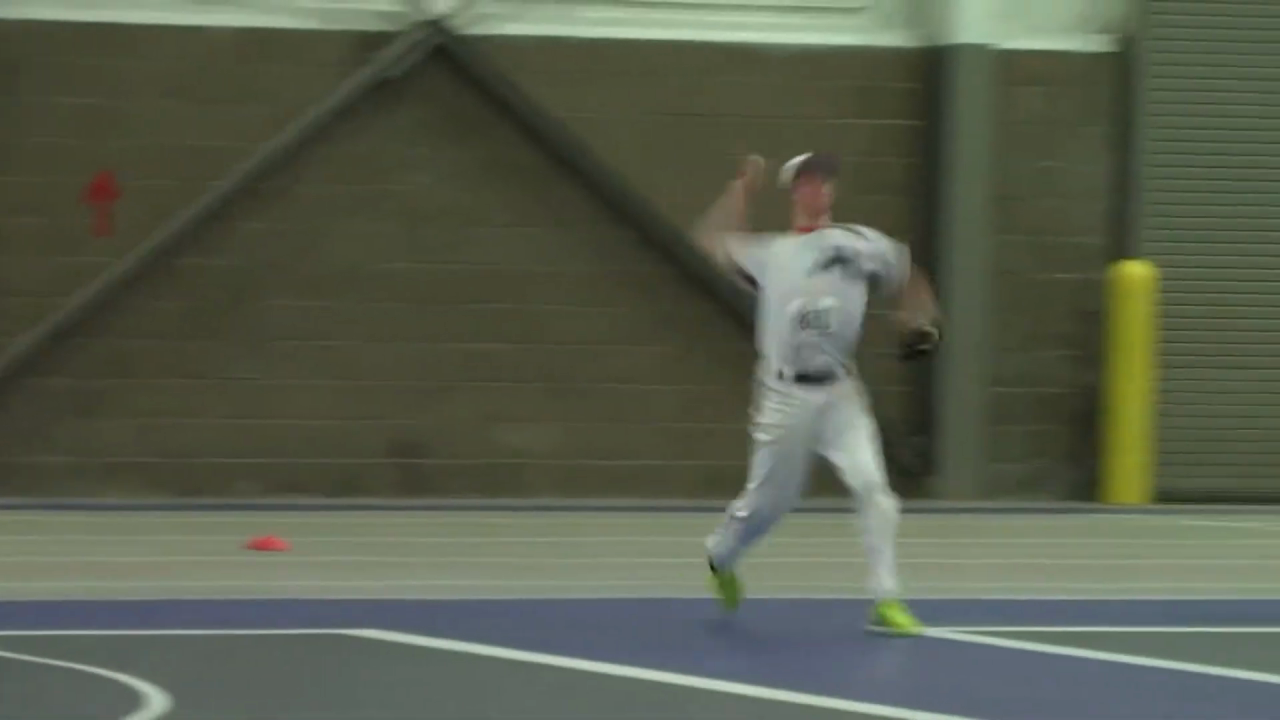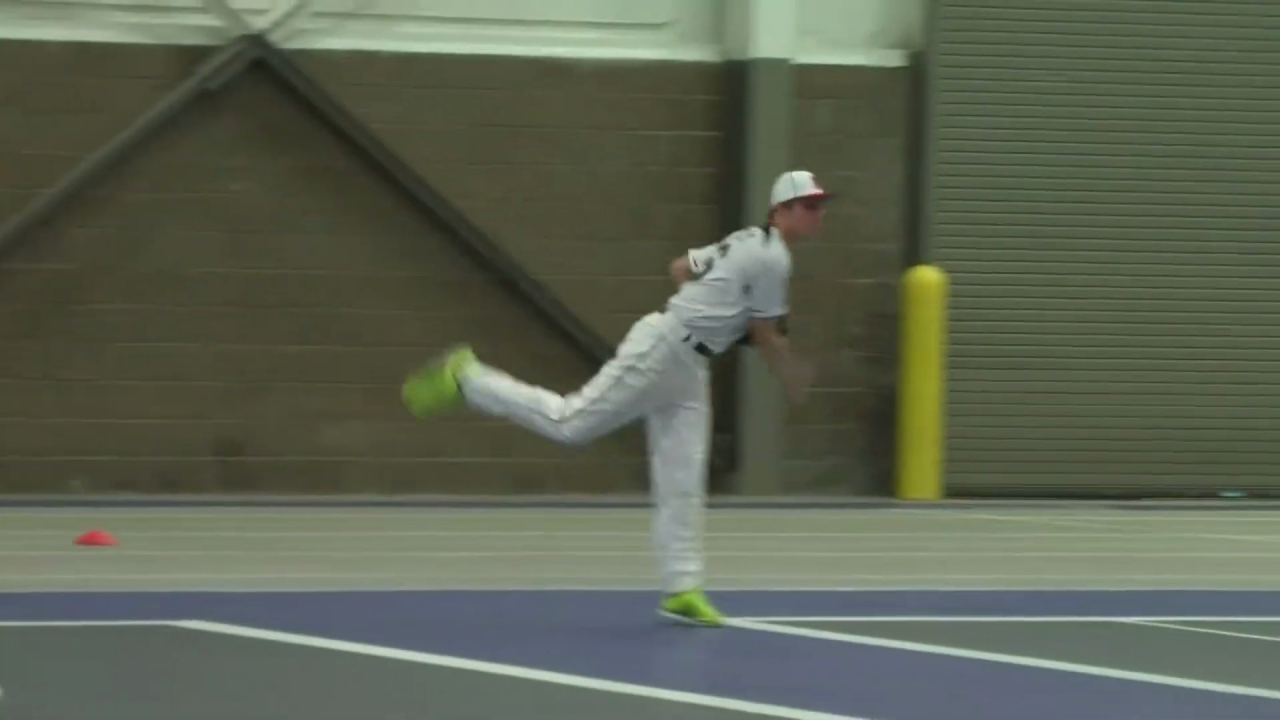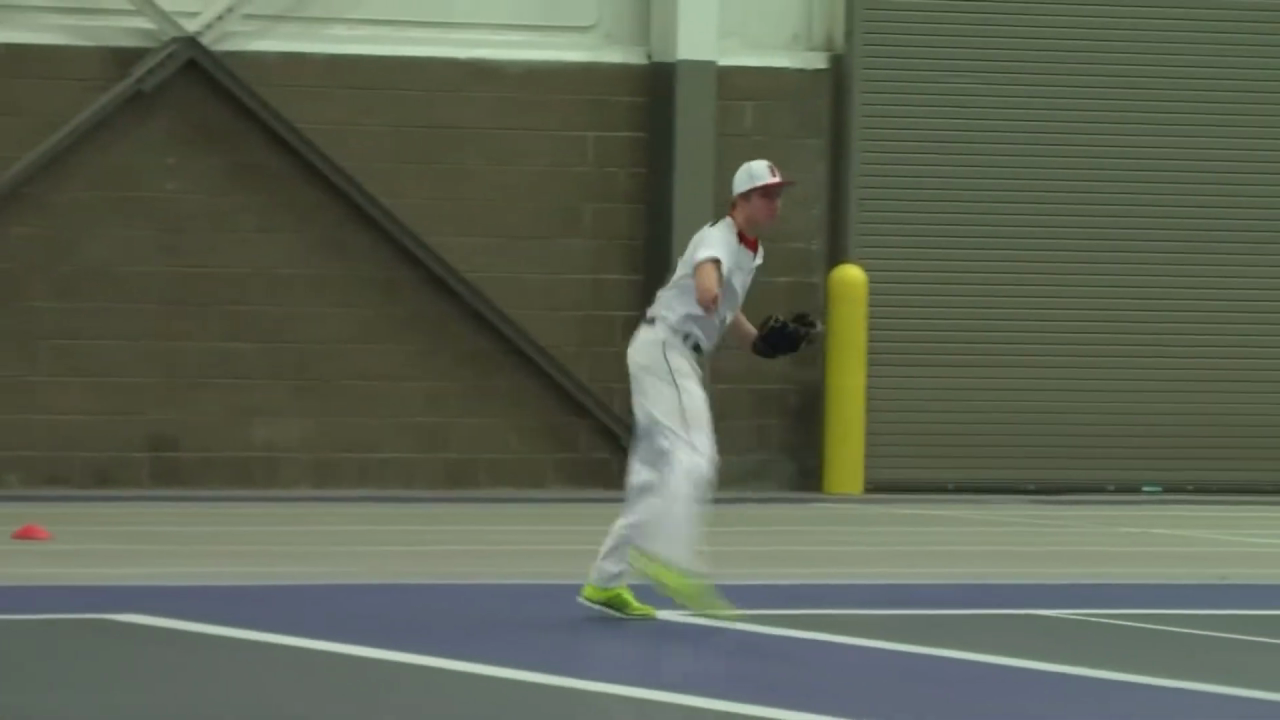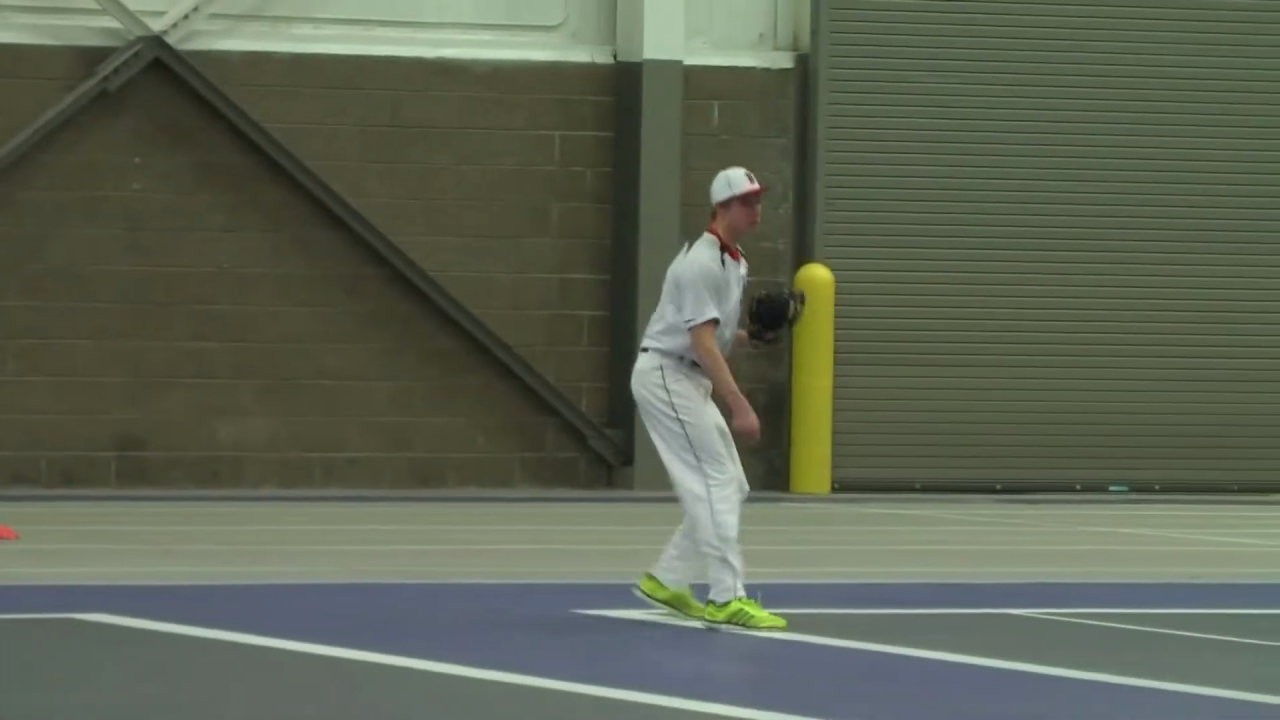
dt=0.3s
person 1, frame 1
left shoulder: (855, 243)
right shoulder: (766, 251)
left elbow: (911, 280)
right elbow: (710, 241)
left wrist: (919, 320)
right wrist: (742, 187)
left hip: (838, 392)
right hip: (785, 395)
left knee: (871, 488)
right knee: (766, 504)
left ankle: (884, 601)
right ankle: (722, 555)
person 1, frame 2
left shoulder: (748, 243)
right shoulder: (772, 257)
left elbow: (681, 268)
right elbow: (767, 336)
right wrist: (792, 374)
left hip: (689, 366)
right hip: (662, 350)
left knee: (685, 482)
right knee: (567, 422)
left ankle: (682, 589)
right ankle: (464, 375)
person 1, frame 3
left shoulder: (750, 251)
right shoulder: (717, 237)
right elbow: (704, 267)
left wrist: (757, 339)
right wrist: (707, 288)
left hip: (675, 361)
right hip: (663, 351)
left knee: (656, 481)
right knee: (693, 460)
left ankle: (606, 582)
person 1, frame 4
left shoulder: (733, 260)
right shoulder: (702, 261)
right elbow: (704, 344)
left wrist: (748, 336)
right wrist: (739, 406)
left hip: (685, 381)
right hip: (664, 376)
left knee: (728, 488)
right knee: (718, 484)
left ankle: (666, 580)
right ankle: (726, 599)
